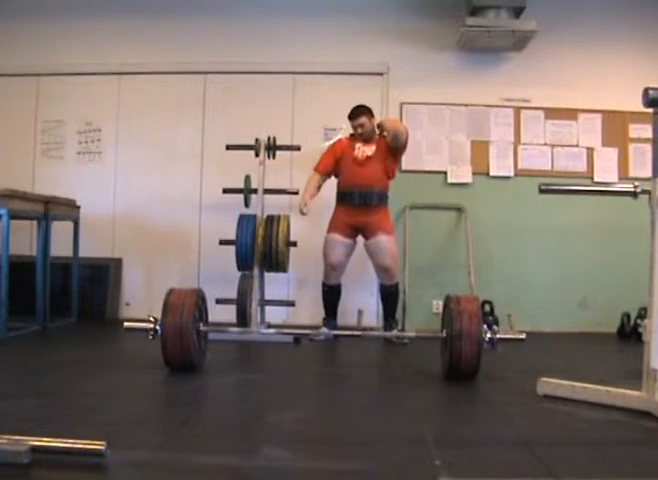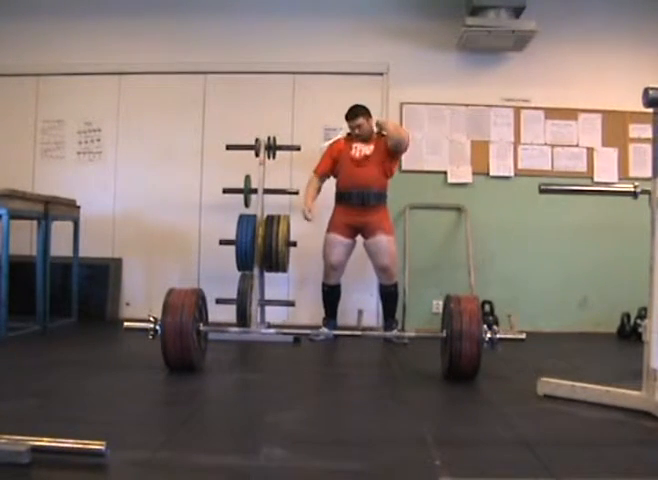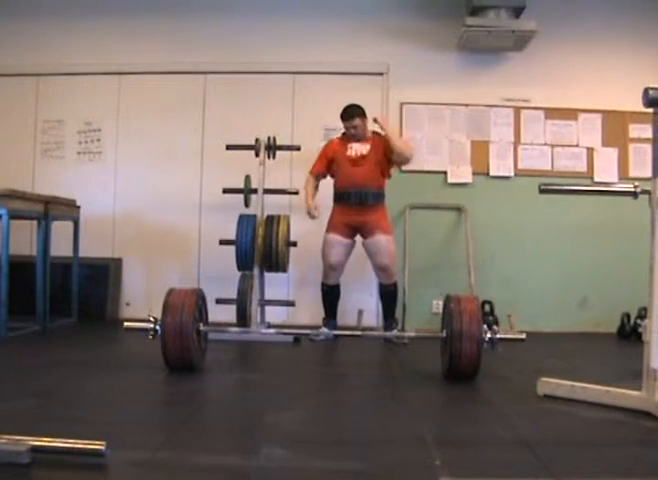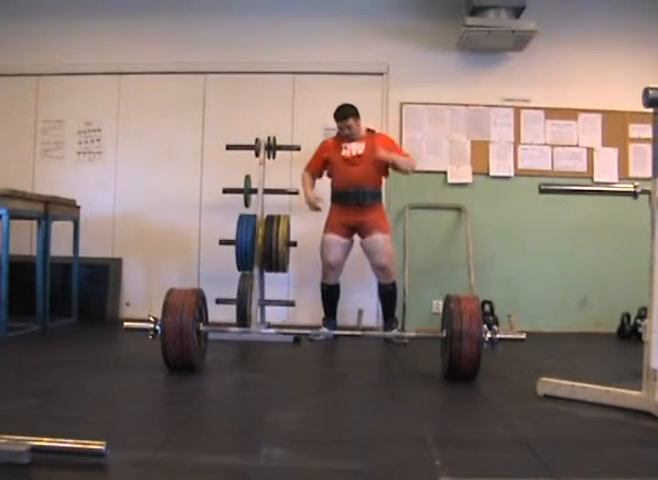
dt=0.1s
person 1, frame 1
left shoulder: (389, 146)
right shoulder: (340, 146)
left elbow: (401, 131)
right elbow: (319, 173)
left wrist: (384, 125)
right wrist: (306, 197)
left hip: (377, 214)
right hip: (344, 213)
left knee: (388, 270)
right knee: (331, 269)
left ankle: (390, 326)
right ankle: (329, 324)
person 1, frame 2
left shoulder: (386, 144)
right shoulder: (339, 146)
left elbow: (402, 139)
right elbow: (317, 176)
left wrist: (384, 126)
right wrist: (309, 202)
left hip: (376, 214)
right hip: (343, 213)
left knee: (388, 270)
right knee: (331, 268)
left ankle: (391, 326)
right ankle: (329, 324)
person 1, frame 3
left shoulder: (383, 144)
right shoulder: (334, 145)
left elbow: (406, 156)
right elbow: (314, 175)
left wrist: (387, 132)
right wrist: (310, 199)
left hip: (375, 213)
right hip: (342, 213)
left knee: (387, 270)
right knee: (330, 268)
left ankle: (391, 325)
right ankle: (329, 324)
person 1, frame 4
left shoulder: (381, 141)
right shoulder: (329, 145)
left elbow: (409, 164)
right elbow: (309, 171)
left wrist: (390, 157)
right wrist: (308, 194)
left hip: (372, 212)
right hip: (339, 213)
left knee: (385, 269)
right knee: (329, 268)
left ankle: (390, 325)
right ankle: (329, 324)
